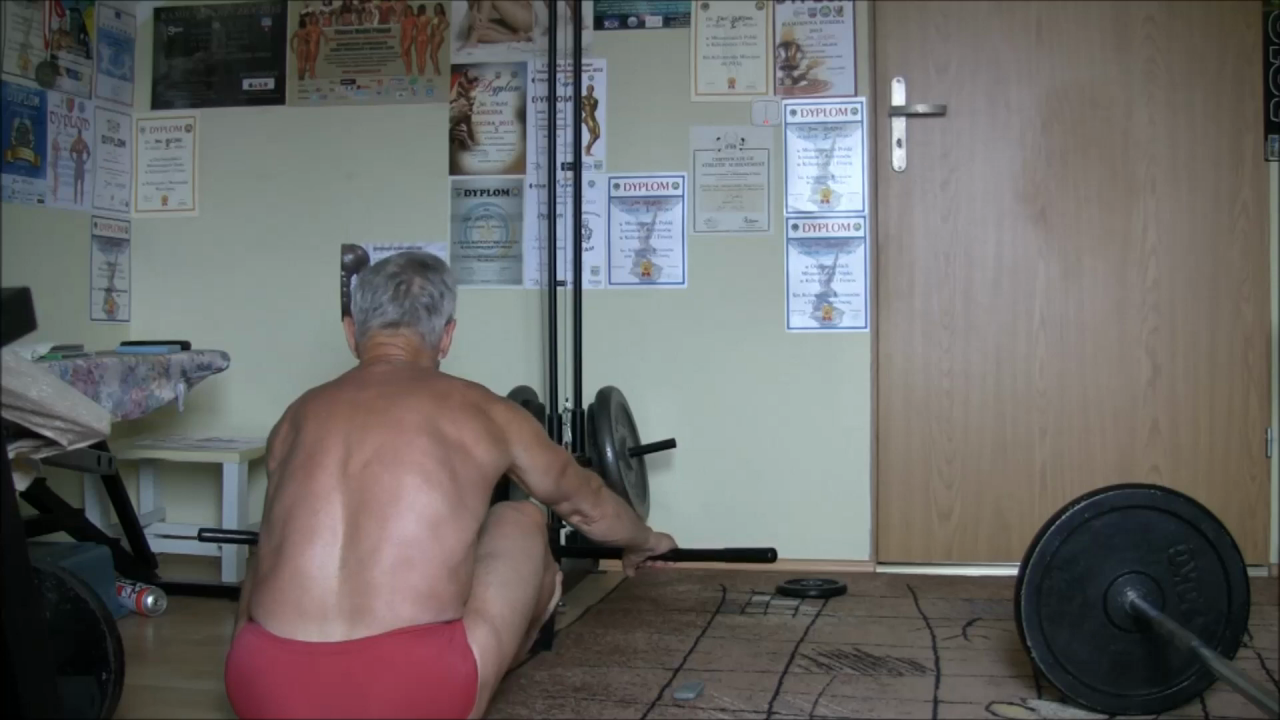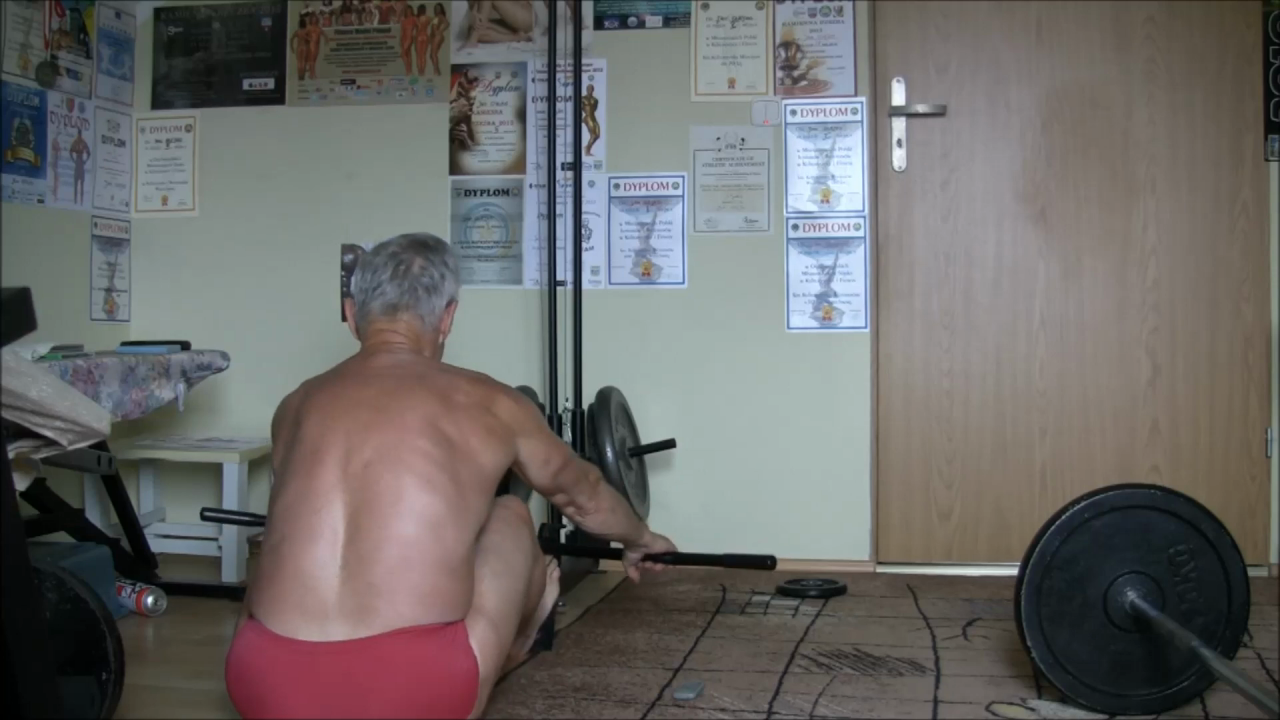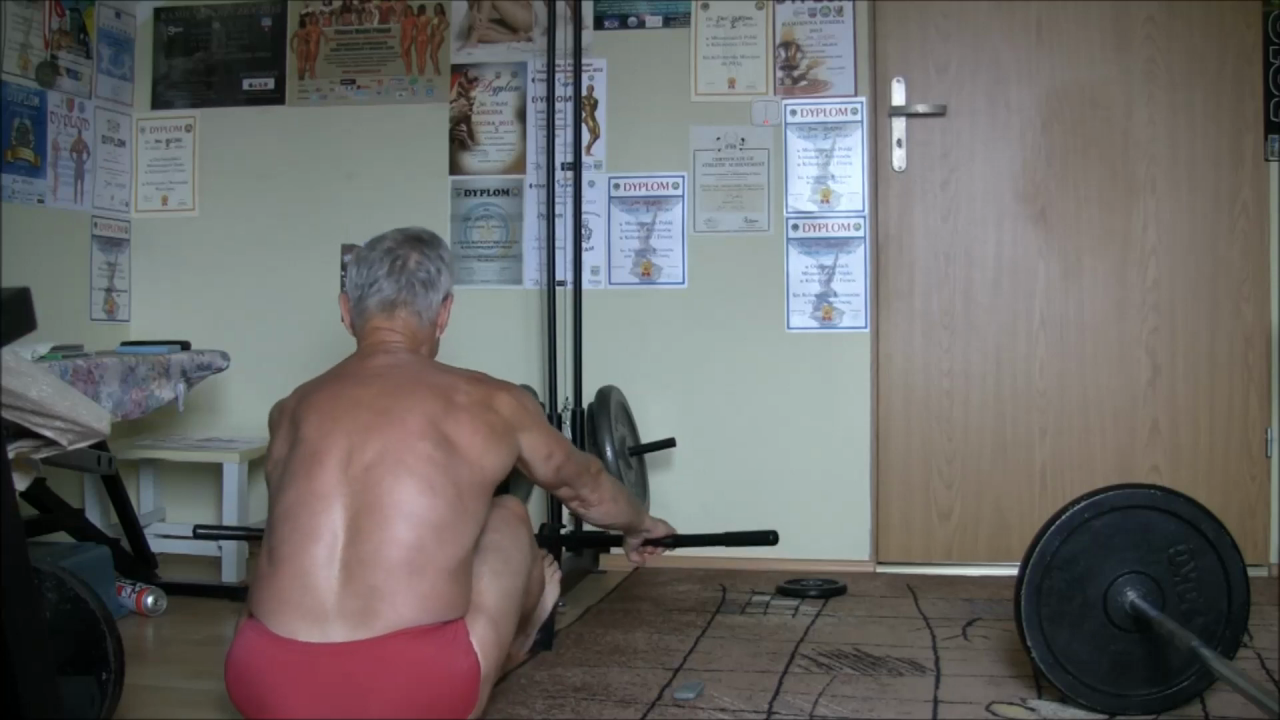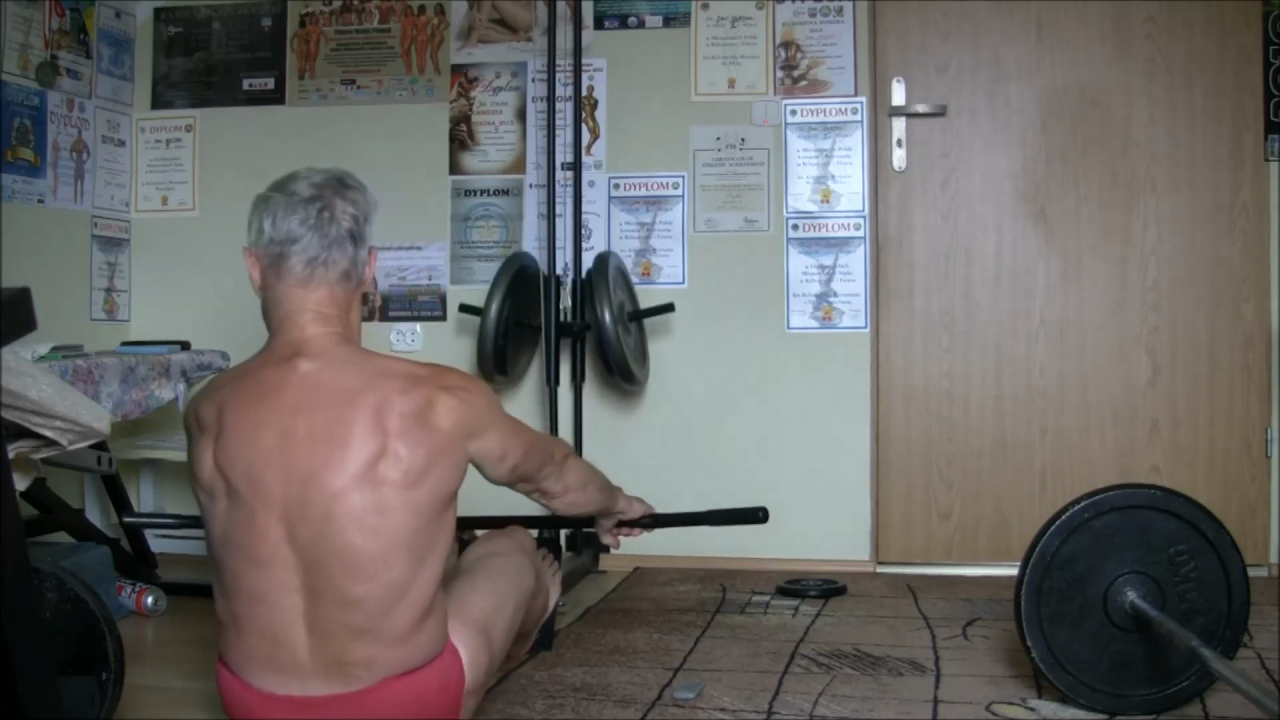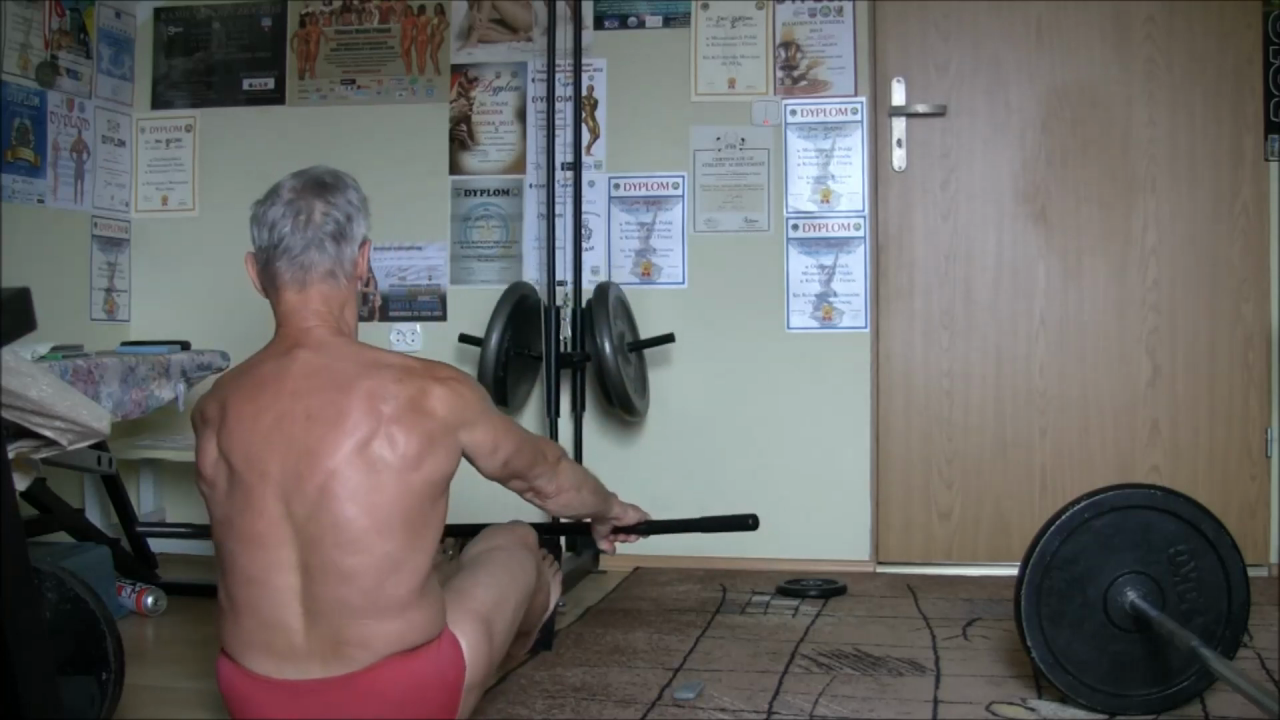
dt=0.7s
person 1, frame 1
left shoulder: (297, 416)
right shoulder: (485, 411)
right elbow: (587, 504)
right wrist: (645, 542)
right knee: (521, 521)
right ankle: (511, 647)
person 1, frame 2
left shoulder: (296, 406)
right shoulder: (489, 404)
right elbow: (584, 495)
right wrist: (639, 538)
right knee: (510, 518)
right ankle: (513, 642)
person 1, frame 3
left shoulder: (290, 410)
right shoulder: (491, 402)
right elbow: (586, 487)
right wrist: (641, 525)
right knee: (508, 517)
right ankle: (515, 640)
person 1, frame 4
left shoulder: (208, 412)
right shoulder: (438, 400)
right elbow: (552, 473)
right wrist: (615, 504)
right knee: (513, 550)
right ankle: (516, 638)
person 1, frame 5
left shoulder: (215, 408)
right shoulder: (429, 392)
right elbow: (543, 474)
right wrist: (608, 510)
right knee: (514, 545)
right ankle: (510, 645)
